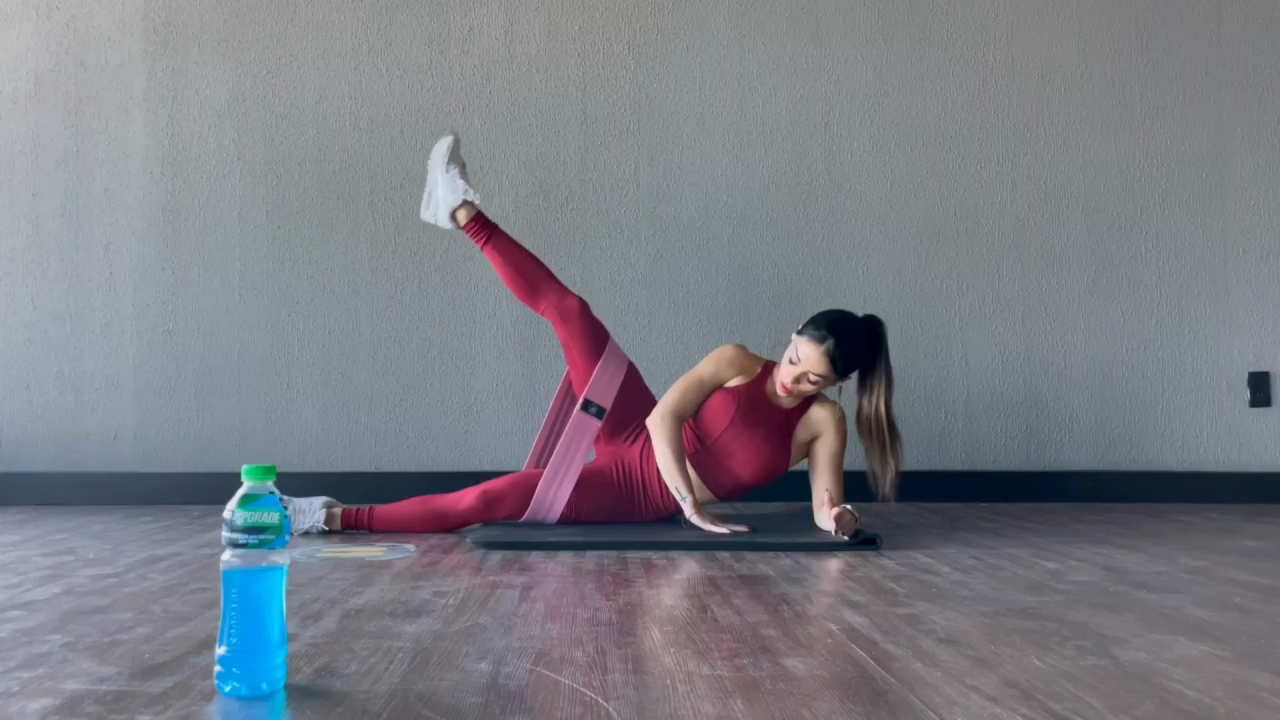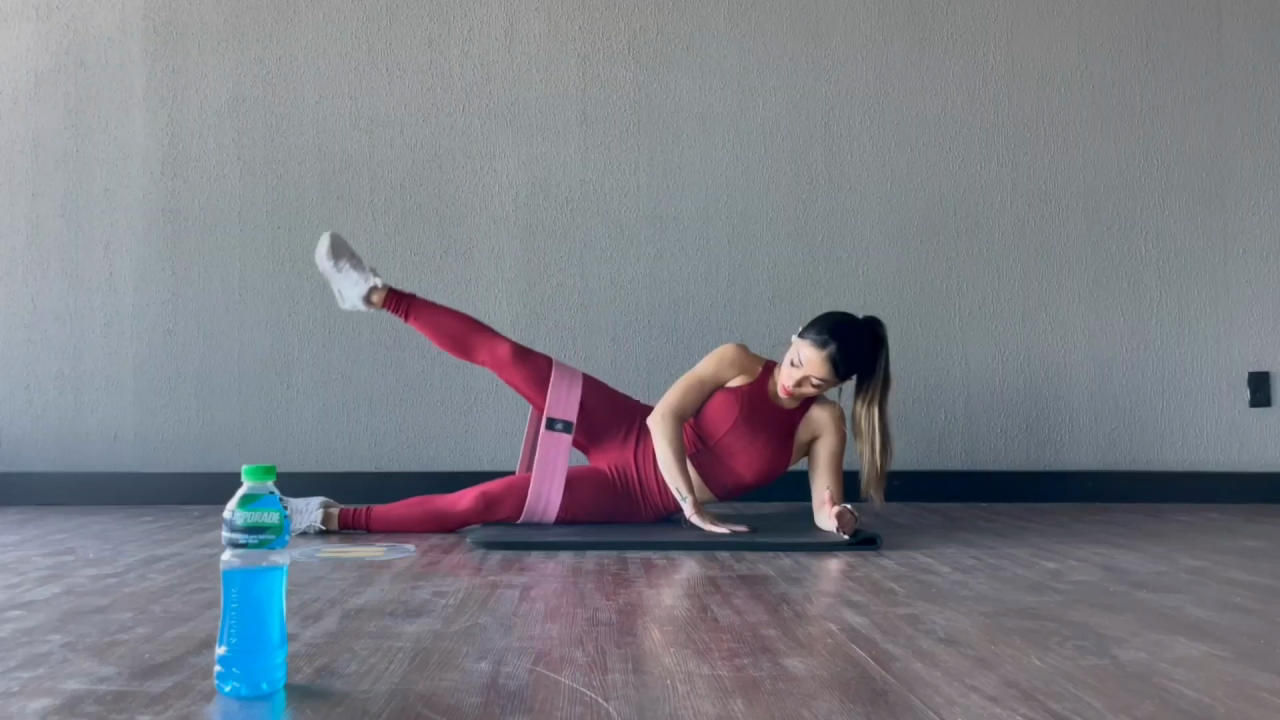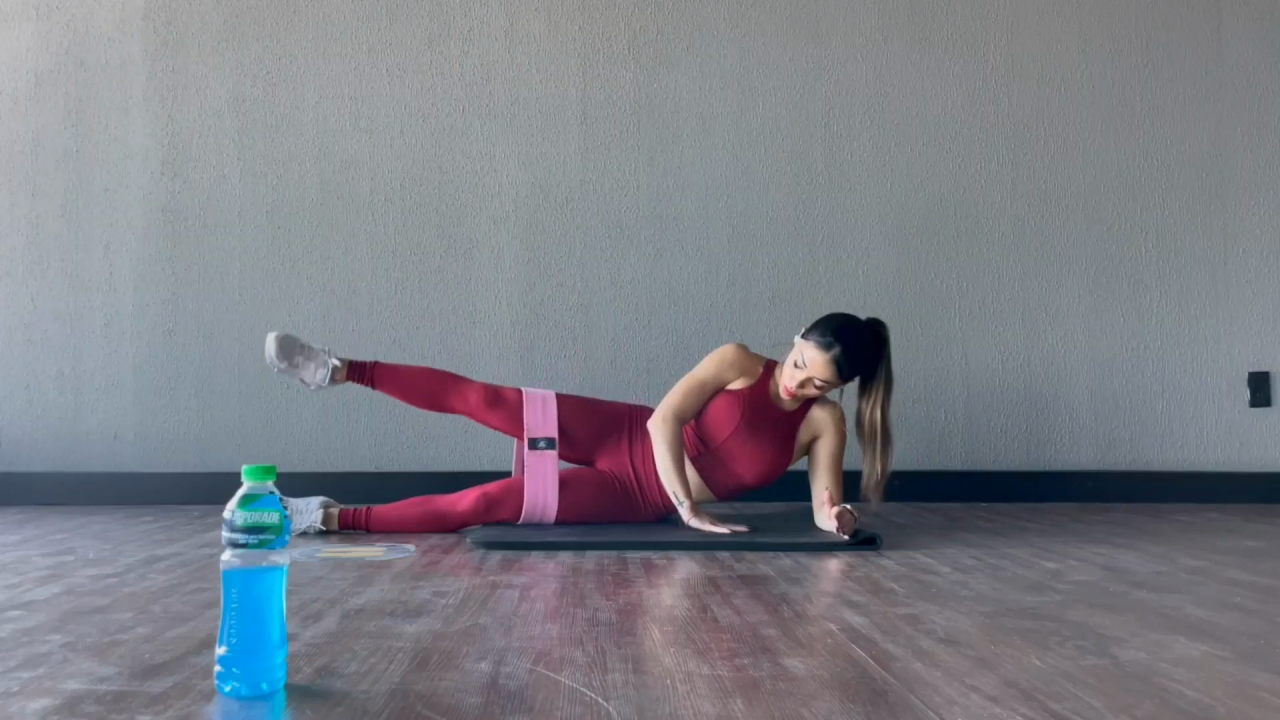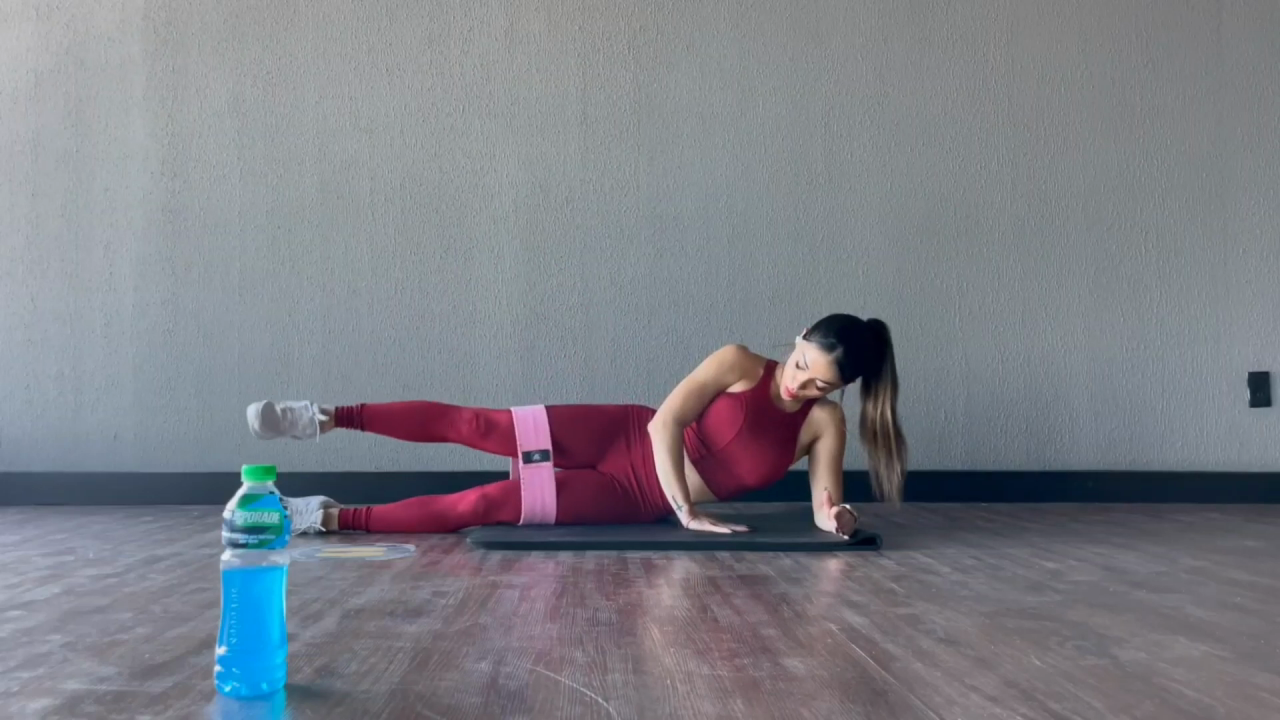
dt=0.3s
person 1, frame 1
left shoulder: (823, 423)
right shoulder: (736, 362)
left elbow: (825, 512)
right elbow: (665, 418)
left wrist: (835, 520)
right wrist: (692, 503)
left hip: (639, 498)
right hip: (637, 442)
left knee: (486, 502)
right knee: (570, 315)
left ankle: (336, 517)
right ankle: (460, 212)
person 1, frame 2
left shoulder: (822, 422)
right shoulder: (739, 362)
left elbow: (824, 512)
right elbow: (663, 417)
left wrist: (835, 515)
right wrist: (692, 504)
left hip: (638, 500)
right hip: (632, 442)
left knee: (486, 502)
right knee: (506, 358)
left ankle: (333, 516)
right ankle: (378, 294)
person 1, frame 3
left shoulder: (825, 422)
right shoulder: (740, 361)
left elbow: (826, 508)
right elbow: (664, 420)
left wrist: (835, 516)
right wrist: (689, 509)
left hip: (637, 498)
right hip: (627, 439)
left knee: (485, 504)
right knee: (484, 399)
left ankle: (331, 516)
right ankle: (338, 371)
person 1, frame 4
left shoulder: (825, 422)
right shoulder: (739, 364)
left elbow: (826, 510)
right elbow: (665, 422)
left wrist: (836, 517)
right wrist: (687, 511)
left hip: (638, 499)
right hip: (625, 440)
left knee: (486, 504)
right knee: (474, 425)
left ankle: (333, 517)
right ankle: (327, 416)
